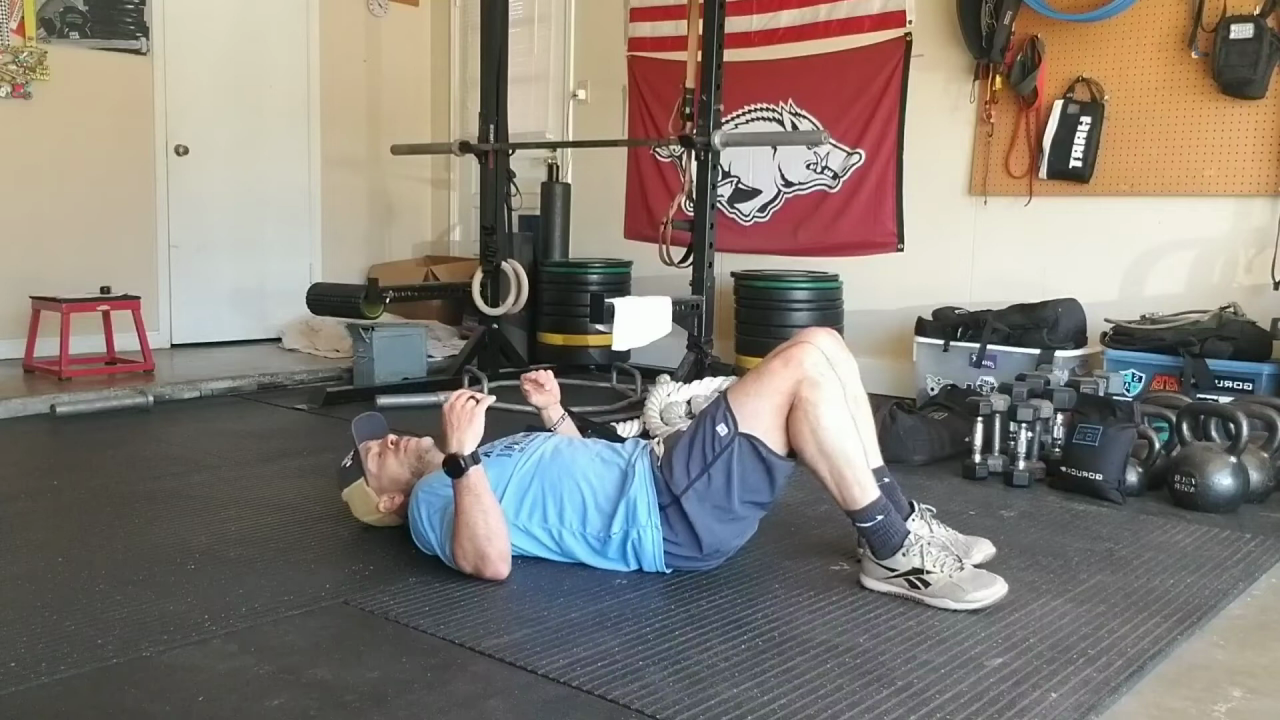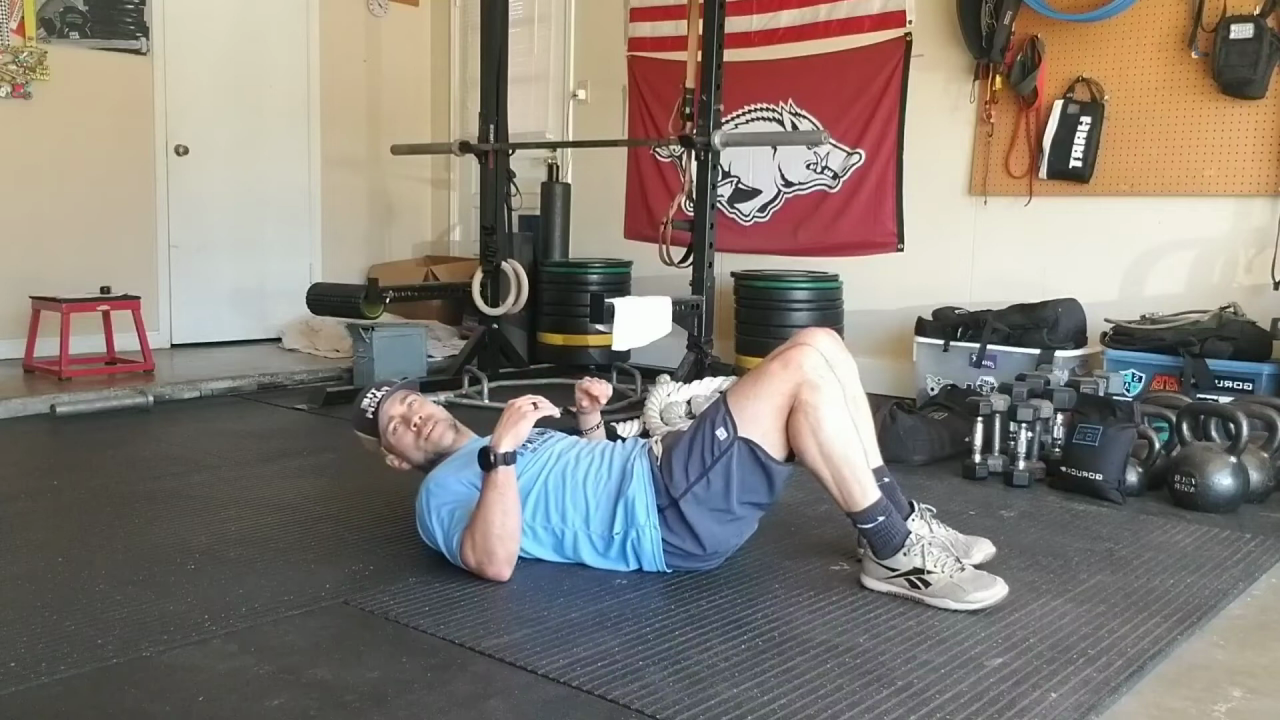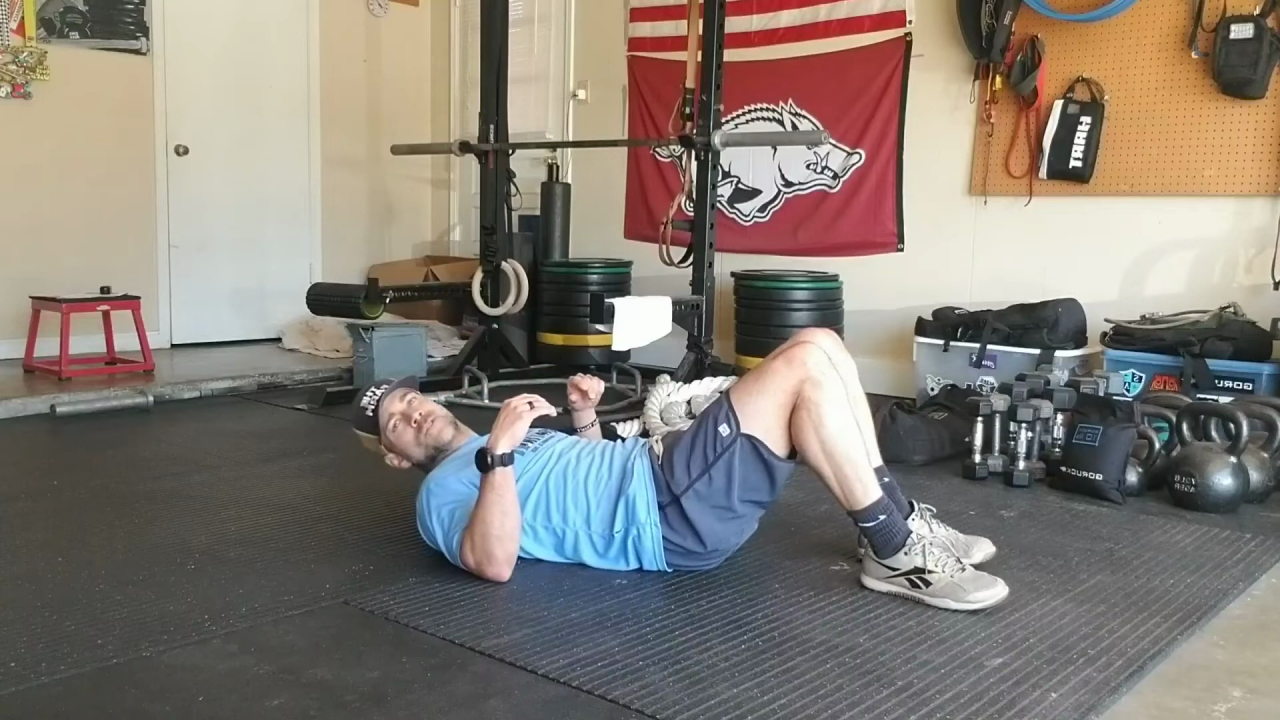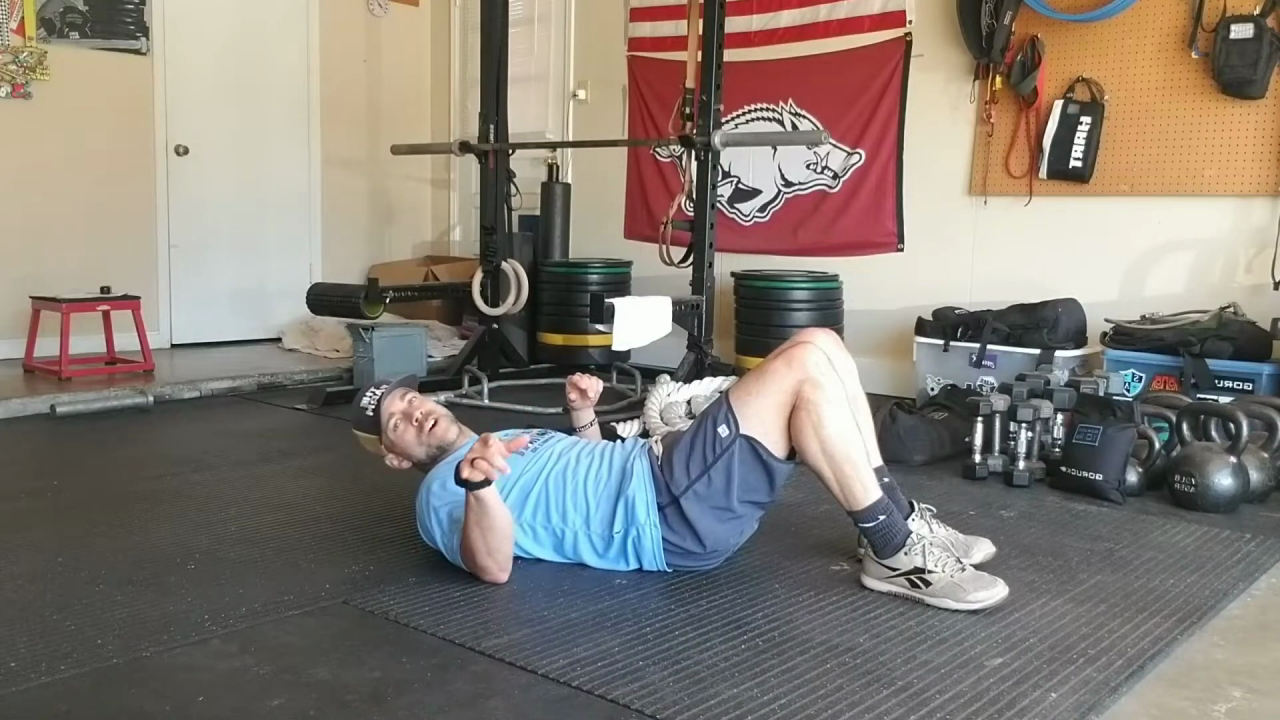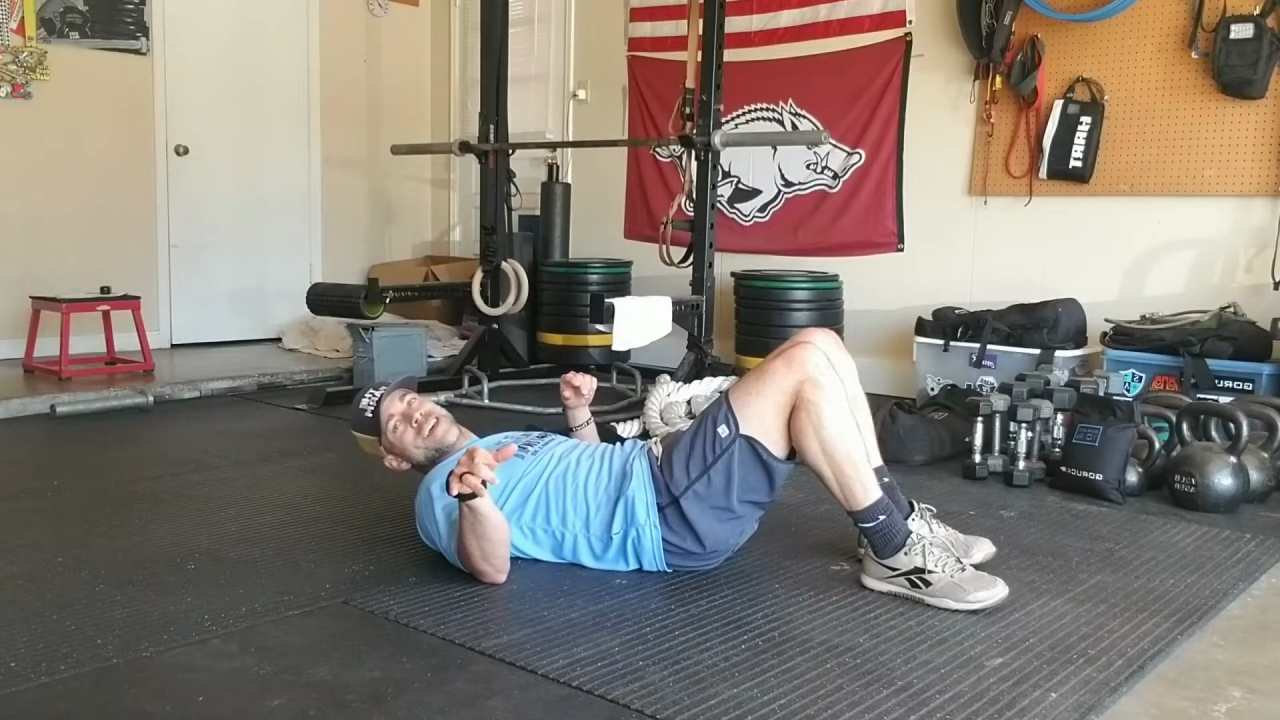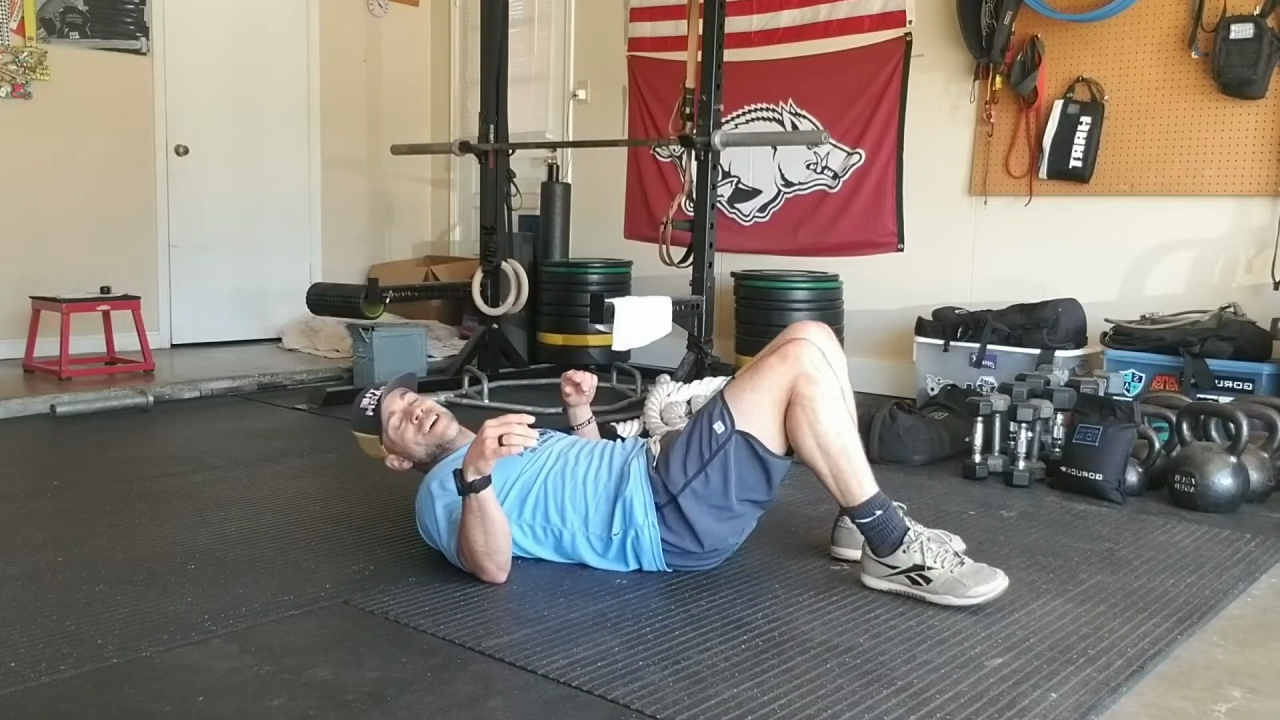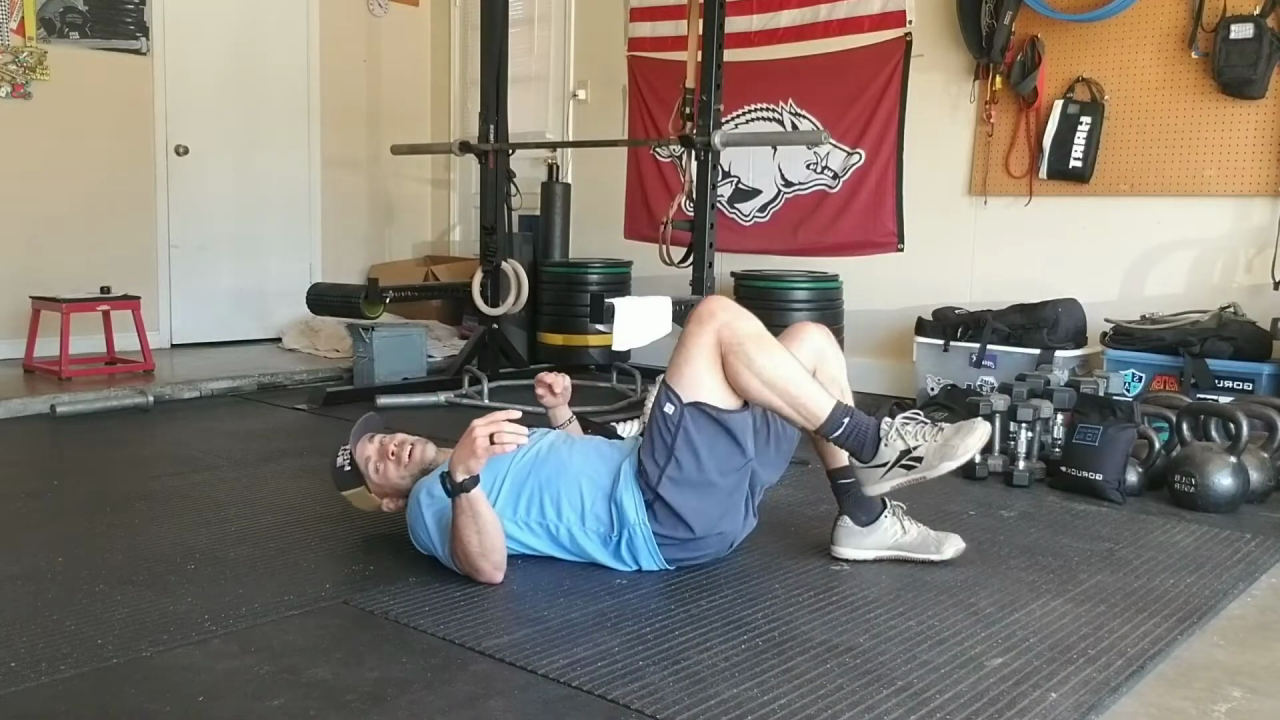
dt=0.5s
person 1, frame 1
left shoulder: (492, 454)
right shoulder: (434, 504)
right elbow: (493, 564)
left wrist: (552, 413)
right wrist: (460, 455)
left hip: (658, 470)
right hip: (671, 521)
left knee: (821, 345)
right knee: (805, 366)
left ankle: (895, 516)
right ankle: (893, 553)
person 1, frame 2
left shoulder: (487, 453)
right shoulder: (441, 492)
right elbow: (495, 563)
left wrist: (588, 419)
right wrist: (501, 450)
left hip: (661, 467)
right hip: (669, 519)
left knee: (819, 344)
right knee: (804, 369)
left ankle: (897, 515)
right ankle: (894, 553)
person 1, frame 3
left shoulder: (487, 450)
right shoulder: (441, 493)
right elbow: (494, 564)
left wrist: (583, 416)
right wrist: (498, 451)
left hip: (660, 470)
right hip: (671, 518)
left knee: (819, 346)
right knee: (806, 366)
left ankle: (894, 516)
right ankle: (895, 552)
person 1, frame 4
left shoulder: (493, 445)
right shoulder: (441, 492)
right elbow: (494, 567)
left wrist: (582, 415)
right wrist: (478, 479)
left hip: (658, 466)
right hip: (671, 516)
left knee: (819, 344)
right knee: (806, 369)
left ankle: (895, 514)
right ankle: (895, 552)
person 1, frame 5
left shoulder: (496, 445)
right shoulder: (438, 495)
right elbow: (492, 567)
left wrist: (578, 415)
right wrist: (468, 489)
left hip: (660, 469)
right hip: (672, 519)
left knee: (819, 344)
right knee: (805, 369)
left ankle: (895, 514)
right ankle: (895, 553)
person 1, frame 6
left shoulder: (485, 448)
right shoulder: (442, 494)
right elbow: (493, 567)
left wrist: (579, 415)
right wrist: (476, 474)
left hip: (660, 468)
right hip: (670, 519)
left knee: (812, 337)
right knee: (800, 367)
left ankle: (860, 520)
right ankle: (892, 550)
person 1, frame 7
left shoulder: (477, 459)
right shoulder: (432, 505)
right elbow: (487, 567)
left wrist: (559, 412)
right wrist: (462, 475)
left hip: (704, 492)
right hip: (666, 520)
left knee: (811, 340)
right knee: (716, 317)
left ankle: (864, 520)
right ankle: (876, 446)
